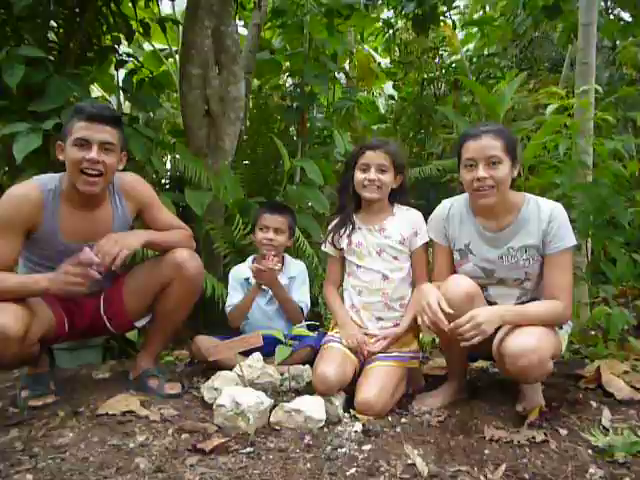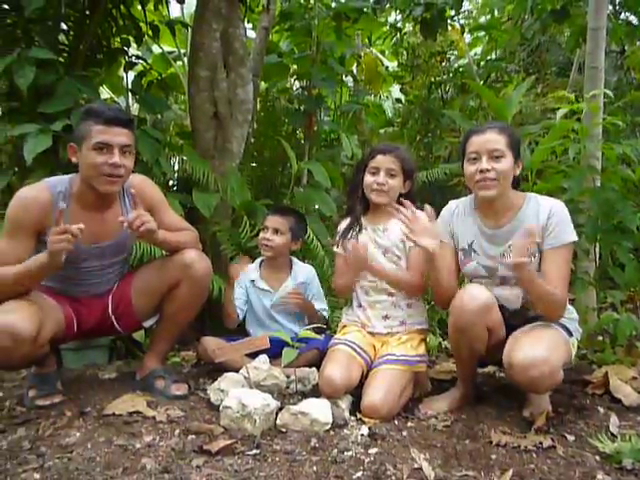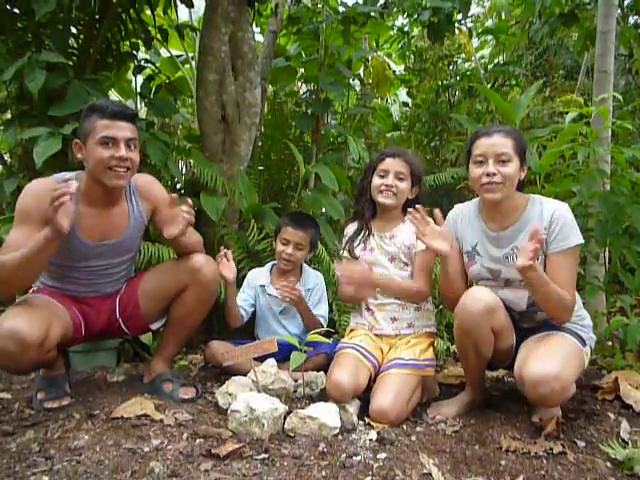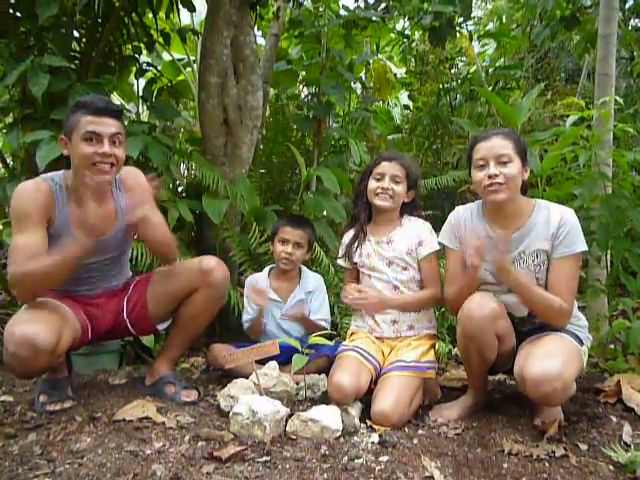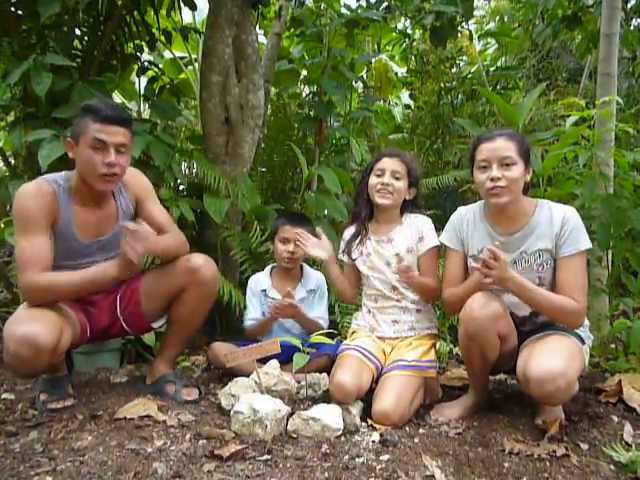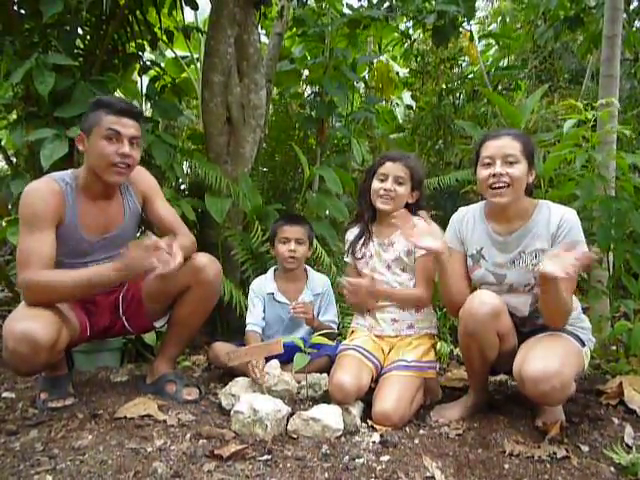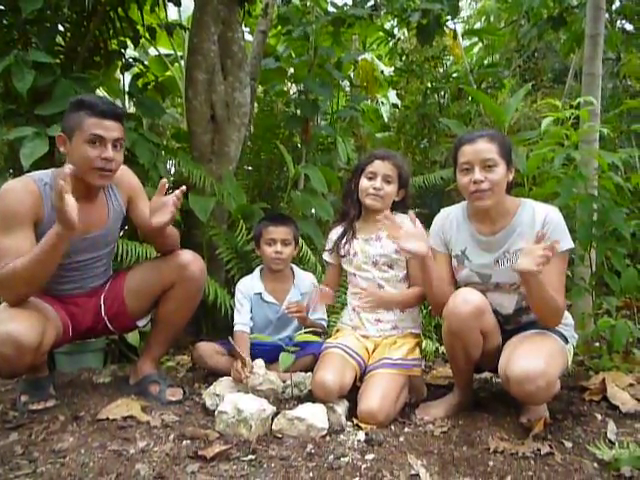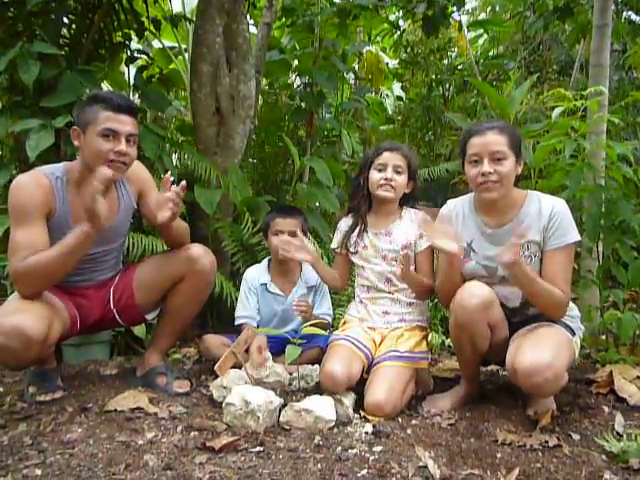
dt=0.7s
person 1, frame 1
left shoulder: (131, 188)
right shoulder: (26, 198)
left elbow: (186, 238)
left wrist: (140, 236)
right wrist: (50, 281)
left hip: (108, 301)
right hip: (46, 305)
left knee: (188, 264)
left ankle: (145, 365)
right ankle: (38, 364)
person 1, frame 2
left shoulder: (140, 189)
right shoulder: (36, 200)
left elbow: (194, 241)
left wrist: (156, 235)
right wrist: (47, 261)
left hip: (115, 301)
right hip: (54, 303)
left knee: (196, 265)
left ankle: (152, 365)
right ankle: (45, 363)
person 1, frame 3
left shoulder: (144, 187)
right shoulder: (43, 193)
left elbow: (198, 246)
left wrist: (178, 235)
right wrist: (51, 235)
left hip: (123, 301)
right hip: (61, 304)
left knee: (204, 269)
left ankle: (159, 368)
right ankle: (54, 366)
person 1, frame 4
left shoulder: (131, 180)
right shoulder: (35, 194)
left elbow: (169, 257)
left wrist: (143, 224)
right wrist: (85, 238)
left hip: (124, 298)
right hip: (64, 305)
left knee: (213, 272)
right knee: (26, 345)
left ankle: (161, 370)
right ankle: (57, 370)
person 1, frame 5
left shoulder: (132, 182)
right shoulder: (37, 196)
left elbow: (178, 243)
right elbow: (31, 287)
left wrist: (153, 245)
right wrist: (116, 267)
left hip: (122, 300)
right hip: (64, 306)
left knee: (202, 269)
right knee: (26, 344)
left ankle: (161, 370)
right ankle: (56, 371)
person 1, frame 6
left shoulder: (139, 181)
right shoulder: (44, 194)
left elbow: (186, 238)
right elbow: (30, 286)
left wrist: (173, 251)
right wrist: (117, 270)
left hip: (124, 300)
right hip: (66, 303)
left knee: (207, 269)
left ankle: (161, 369)
right ankle: (56, 370)
person 1, frame 7
left shoulder: (122, 179)
left elbow: (171, 247)
left wrist: (160, 227)
right wrist: (64, 230)
left hip: (105, 298)
right hip: (46, 304)
left knee: (190, 266)
left ankle: (145, 369)
right ankle: (37, 373)
person 1, frame 8
left shoulder: (134, 175)
right shoulder: (33, 187)
left elbow: (181, 242)
left wrist: (167, 222)
right wrist: (88, 228)
left hip: (114, 290)
right hip: (57, 297)
left knee: (200, 260)
left ankle: (152, 361)
right ankle: (45, 364)
person 2, frame 1
left shoulder: (548, 215)
right shoulder: (447, 214)
left elbow: (561, 307)
right elbow: (442, 288)
left wrist: (499, 315)
right wrist: (427, 292)
left hip: (534, 322)
right hip: (474, 324)
left knee: (521, 355)
right knee: (458, 289)
left ankle: (530, 381)
right ankle: (455, 382)
person 2, frame 2
left shoulder: (549, 212)
right shoulder: (454, 214)
left elbow: (554, 309)
right elbow: (444, 299)
left wrist: (523, 270)
right wrist: (433, 253)
left hip: (544, 323)
right hip: (482, 328)
left knee: (530, 367)
right knee: (472, 299)
left ankle: (536, 388)
right ankle: (464, 388)
person 2, frame 3
left shoulder: (554, 215)
right shoulder: (459, 218)
left elbow: (563, 310)
right elbow: (452, 303)
left wrist: (530, 271)
right wrist: (446, 255)
left hip: (555, 328)
right hip: (493, 330)
left knee: (542, 381)
right knee: (475, 302)
left ankle: (548, 395)
right ankle: (473, 392)
person 2, frame 4
left shoulder: (560, 220)
right shoulder: (461, 220)
left elbow: (560, 315)
right elbow: (454, 305)
left wrist: (509, 273)
right wrist: (471, 271)
left hip: (553, 329)
right hip: (492, 336)
left knee: (544, 381)
right knee: (480, 308)
left ankle: (549, 397)
right ankle: (476, 394)
person 2, frame 5
left shoulder: (563, 219)
right shoulder: (463, 220)
left elbow: (575, 315)
right elbow: (450, 303)
left wrist: (509, 278)
right wrist: (482, 279)
left hip: (554, 329)
right hip: (491, 335)
left knee: (546, 379)
right knee: (479, 306)
left ankle: (550, 397)
right ankle: (476, 393)
person 2, frame 6
left shoulder: (560, 220)
right shoulder: (463, 220)
left elbow: (558, 319)
right elbow: (457, 306)
left wrist: (550, 280)
right wrist: (441, 256)
left hip: (552, 331)
right hip: (491, 337)
left knee: (539, 379)
right knee: (481, 304)
left ankle: (550, 398)
right ankle: (476, 394)
person 2, frame 7
left shoulder: (543, 219)
right shoulder: (447, 221)
left elbow: (554, 316)
right elbow: (441, 306)
left wrist: (531, 275)
right wrist: (427, 258)
left hip: (537, 329)
right hip: (474, 334)
left knee: (527, 380)
right knee: (463, 304)
left ankle: (534, 393)
right ankle: (462, 392)
person 2, frame 8
left shoulder: (551, 211)
right shoulder: (453, 212)
left elbow: (558, 308)
right elbow: (447, 299)
left wrist: (516, 268)
right wrist: (448, 257)
left hip: (545, 320)
right hip: (485, 327)
left knee: (534, 372)
right knee: (473, 297)
left ankle: (542, 386)
right ankle: (469, 385)
person 3, frame 1
left shoulder: (411, 219)
right shoulder: (341, 225)
left elbow: (421, 285)
right elbow: (331, 286)
left wrist: (402, 329)
right wrist: (346, 326)
left hip: (395, 330)
right hip: (352, 325)
left knee: (369, 404)
right knee: (325, 381)
left ankle: (403, 373)
right ankle: (364, 368)
person 3, frame 2
right shoulder: (349, 226)
left elbow: (418, 286)
right elbow: (341, 288)
left wrist: (373, 266)
right wrist: (353, 269)
left hip: (404, 329)
right hip: (358, 324)
left knee: (375, 407)
right knee: (331, 385)
left ankle: (409, 377)
right ankle: (373, 372)
person 3, frame 3
right shoulder: (355, 231)
left elbow: (422, 290)
right elbow: (346, 293)
left wrist: (373, 279)
right wrist: (358, 285)
left hip: (412, 333)
right hip: (367, 328)
left knee: (384, 411)
right knee: (340, 387)
left ankle: (420, 381)
right ankle: (382, 376)
person 3, frame 4
left shoulder: (419, 230)
right shoulder: (353, 237)
left elbow: (434, 293)
left wrist: (388, 301)
right wrist: (352, 295)
left hip: (413, 335)
right hip: (367, 331)
left knee: (386, 415)
right knee: (341, 390)
left ankle: (421, 384)
right ankle: (381, 378)
person 3, frame 5
left shoulder: (421, 227)
right shoulder: (355, 234)
left elbow: (433, 293)
right elbow: (348, 292)
left wrist: (411, 278)
right wrist: (327, 261)
left hip: (413, 333)
right hip: (365, 329)
left knee: (387, 414)
right knee: (342, 391)
left ankle: (419, 383)
right ankle: (376, 377)
person 3, frame 6
right shoulder: (356, 235)
left elbow: (423, 296)
right elbow: (356, 299)
left wrist: (380, 290)
right wrist: (363, 296)
left hip: (412, 334)
right hip: (369, 329)
left knee: (387, 415)
right knee: (342, 390)
left ankle: (420, 385)
right ankle: (389, 379)
person 3, frame 7
right shoulder: (340, 234)
left elbow: (420, 290)
right elbow: (331, 288)
left wrist: (388, 297)
left hip: (399, 332)
right hip: (354, 327)
left knee: (372, 413)
right knee: (324, 389)
left ankle: (405, 381)
right ankle: (372, 375)
person 3, frame 8
left shoulder: (417, 223)
right shoulder: (350, 225)
left elbow: (427, 290)
right elbow: (340, 281)
left wrist: (410, 277)
right wrist: (313, 259)
left hip: (405, 325)
right hip: (360, 320)
left knee: (378, 405)
right knee: (333, 378)
left ankle: (410, 374)
right ankle: (374, 368)
person 4, frame 1
left shoulder: (297, 269)
right shoulder: (239, 272)
left elbow: (298, 319)
right elbow: (234, 322)
left wrist: (275, 284)
right wrist: (257, 285)
left hip: (288, 344)
left knee: (316, 340)
right knee: (199, 343)
person 4, frame 2
left shoulder: (306, 274)
right shoulder: (246, 274)
left elbow: (320, 323)
right elbow: (231, 323)
left wrist: (306, 307)
right wrist: (231, 284)
left hip: (294, 347)
left knee: (323, 343)
right knee: (206, 345)
right ankle: (285, 370)
person 4, frame 3
left shoulder: (315, 280)
right shoulder: (256, 277)
left elbow: (318, 332)
right elbow: (234, 323)
left wrist: (301, 304)
right wrist: (229, 284)
left hip: (302, 351)
left knee: (330, 348)
right knee: (214, 349)
person 4, frame 4
left shoulder: (315, 283)
right shoulder: (255, 282)
left elbow: (322, 334)
right elbow: (253, 335)
left wrist: (304, 320)
right wrist: (261, 310)
left knee: (333, 350)
right knee: (215, 352)
person 4, frame 5
left shoulder: (316, 280)
right shoulder: (257, 281)
left elbow: (320, 330)
right elbow: (251, 333)
left wrist: (297, 314)
right wrist: (274, 316)
left hip: (305, 351)
left knee: (335, 349)
right knee: (216, 350)
person 4, frame 6
left shoulder: (321, 283)
right shoulder: (260, 285)
left elbow: (331, 333)
right elbow: (253, 329)
left wrist: (314, 323)
left hip: (307, 353)
left knee: (337, 350)
right knee: (217, 351)
person 4, frame 7
left shoulder: (307, 281)
right shoulder: (246, 285)
left elbow: (321, 331)
right elbow: (241, 329)
left wrist: (306, 321)
right wrist: (244, 360)
left hip: (293, 351)
right hip: (255, 351)
right knee: (201, 350)
person 4, frame 8
left shoulder: (314, 275)
right shoulder: (253, 276)
left elbow: (326, 325)
right elbow: (247, 322)
left wrist: (310, 318)
right wrist: (256, 338)
left hip: (299, 344)
right hip: (262, 342)
left knee: (329, 342)
right knee: (208, 343)
